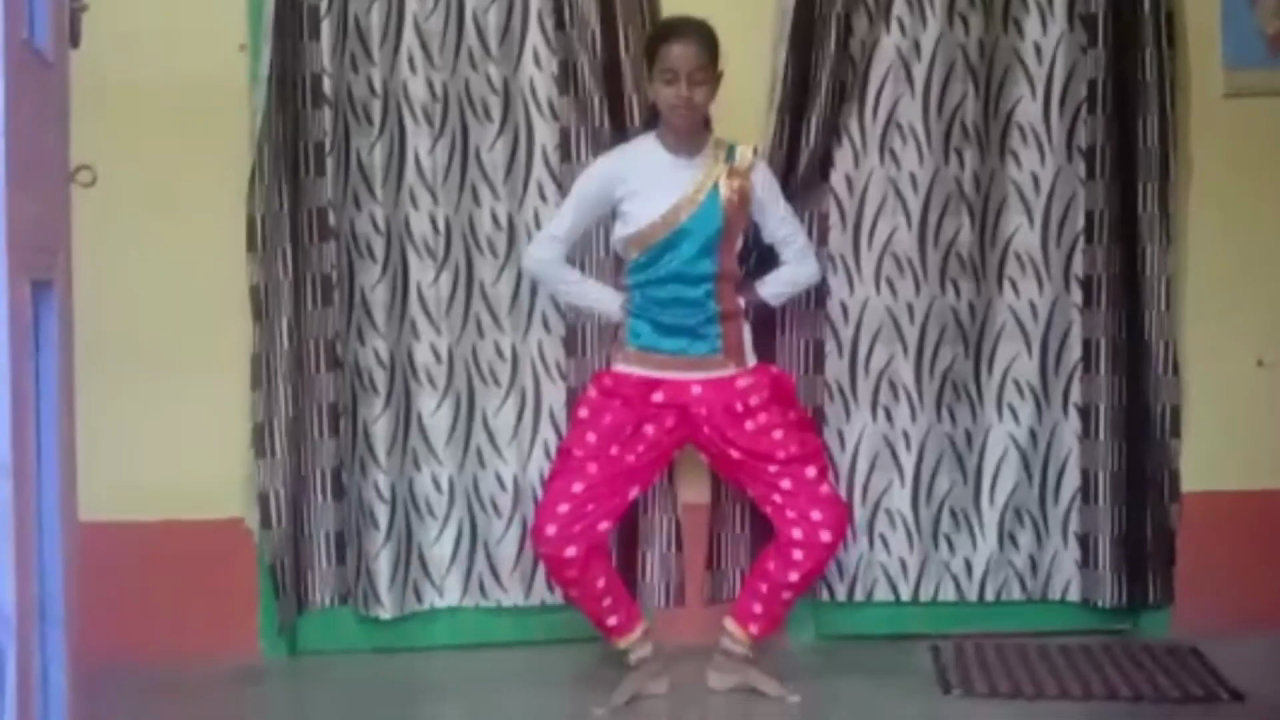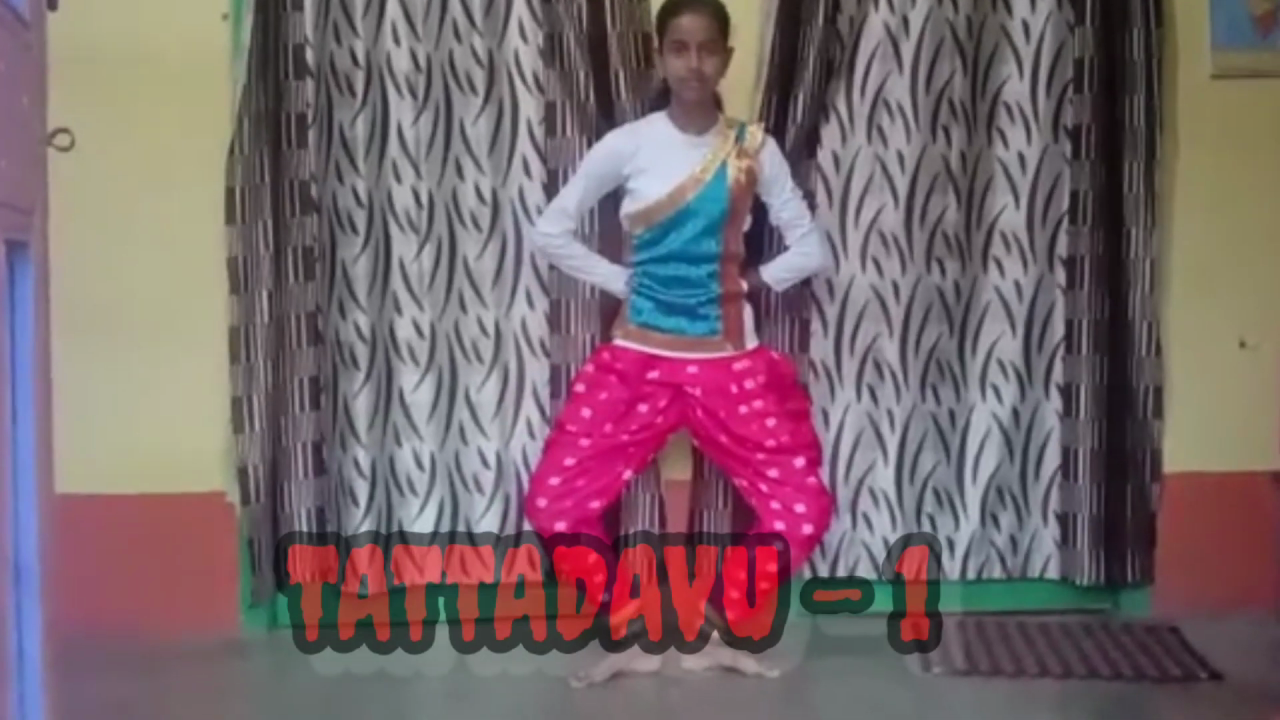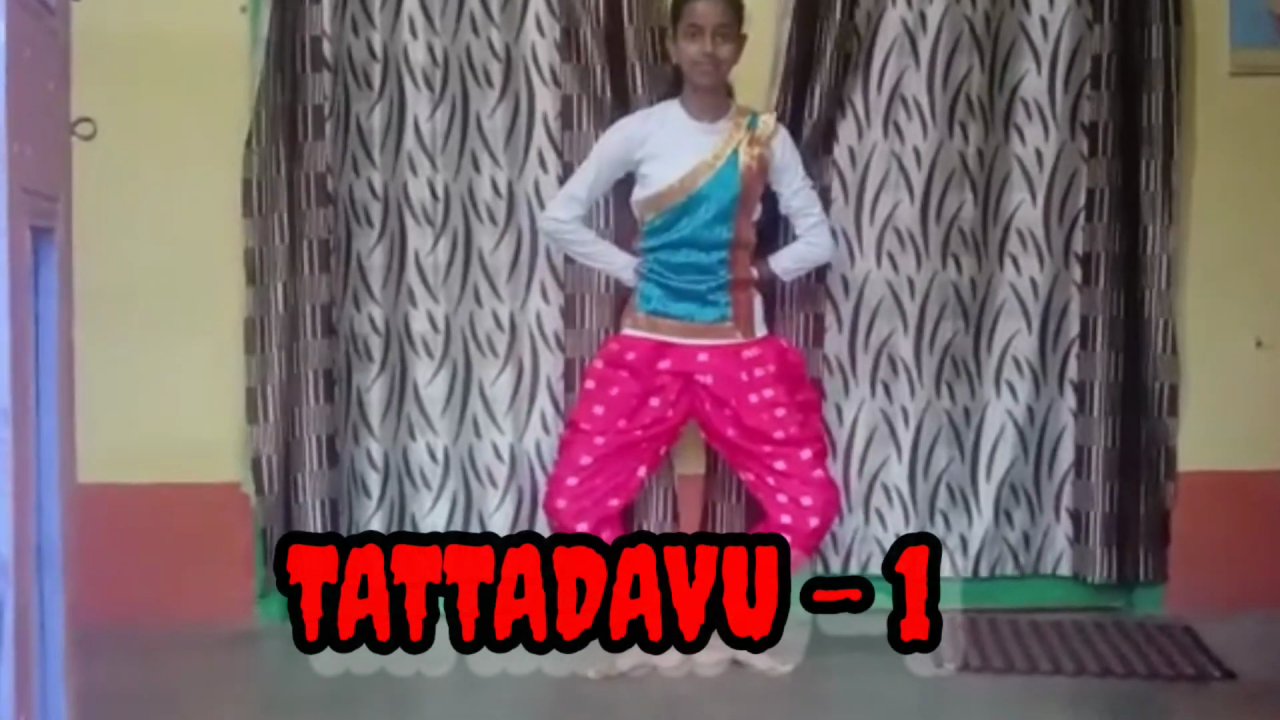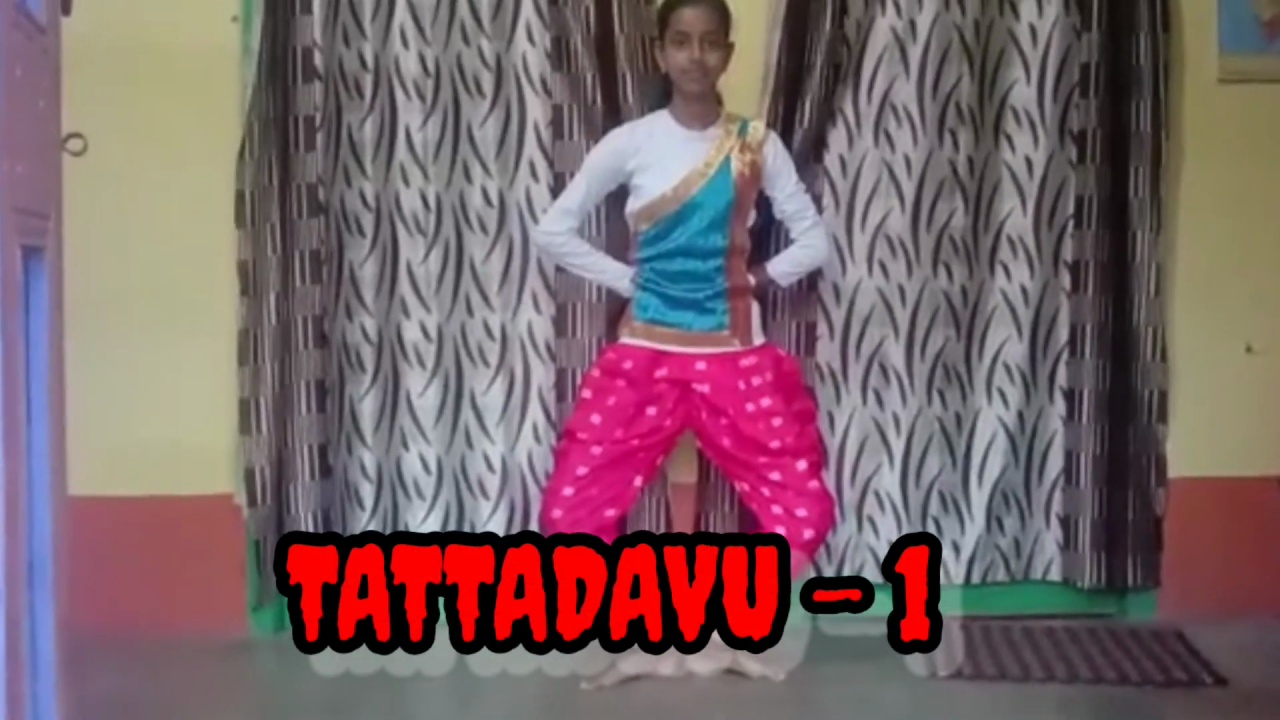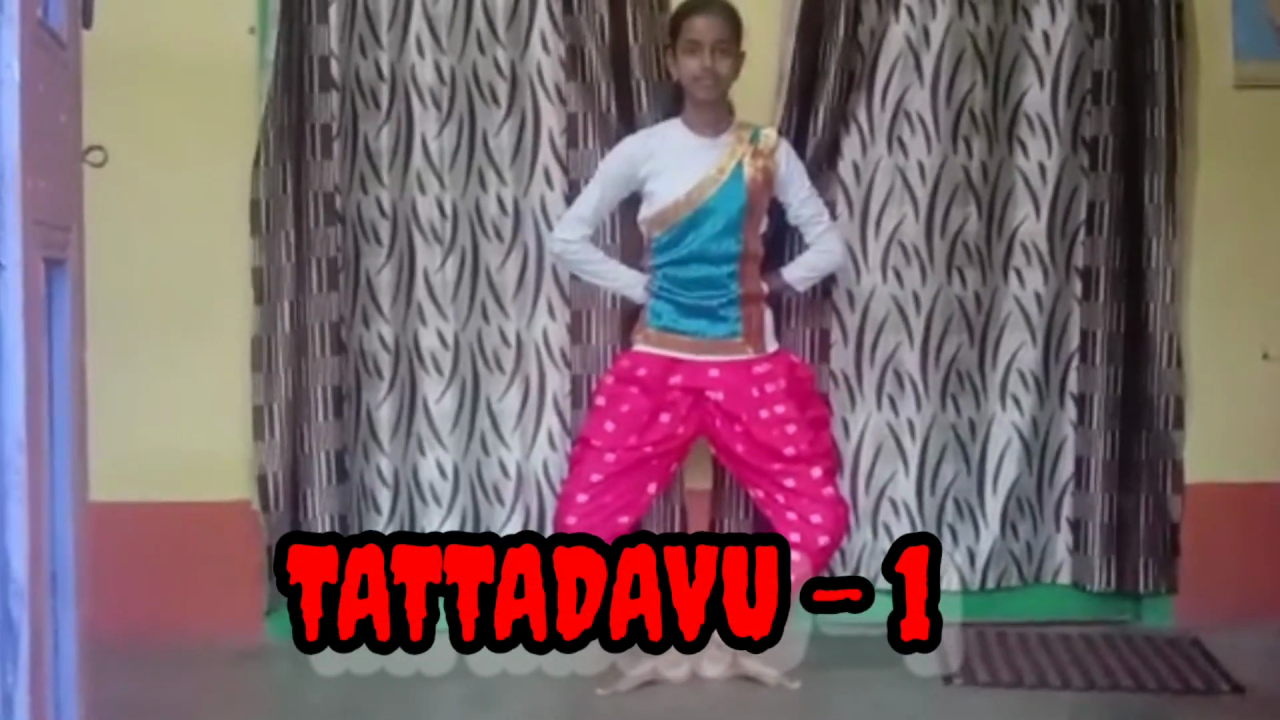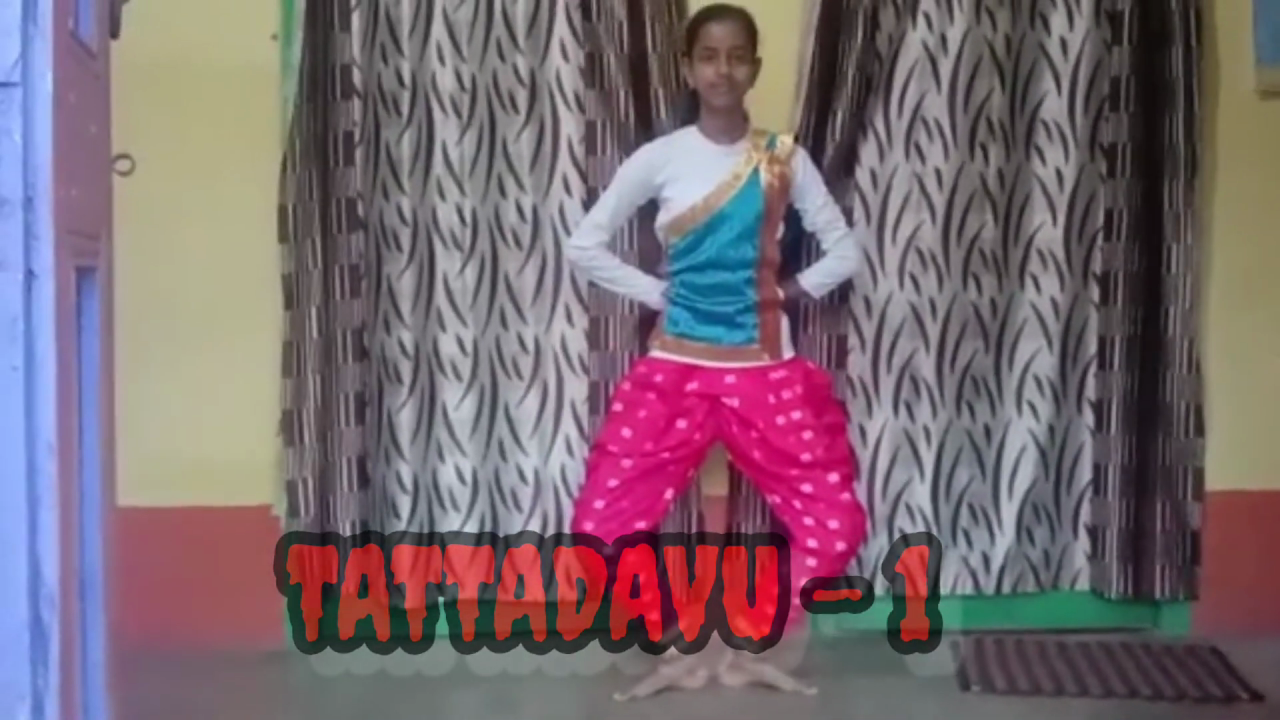
dt=0.7s
person 1, frame 1
left shoulder: (745, 169)
right shoulder: (616, 170)
left elbow: (804, 263)
right elbow: (541, 256)
left wrist: (746, 296)
right wrist: (615, 303)
left hip: (730, 379)
right hip: (639, 381)
left knee: (821, 520)
right knee: (560, 534)
left ankle: (732, 650)
right ankle: (641, 656)
person 1, frame 2
left shoulder: (754, 149)
right shoulder: (626, 145)
left elbow: (810, 250)
right elbow: (549, 232)
left wrist: (749, 279)
right wrist: (623, 281)
left hip: (729, 361)
right hip: (638, 358)
left knee: (804, 509)
right knee: (554, 505)
person 1, frame 3
left shoulder: (767, 140)
right shoulder: (638, 133)
left elbow: (818, 242)
right elbow: (558, 219)
left wrist: (760, 271)
right wrist: (633, 271)
left hip: (741, 355)
right hip: (650, 351)
left knee: (807, 505)
right knee: (575, 503)
person 1, frame 4
left shoulder: (757, 144)
right shoulder: (630, 142)
left elbow: (815, 242)
right elbow: (553, 232)
left wrist: (757, 277)
right wrist: (628, 279)
left hip: (734, 357)
right hip: (645, 356)
left knee: (806, 511)
right knee: (569, 513)
person 1, frame 5
left shoulder: (770, 153)
right shoulder: (641, 151)
left elbow: (829, 247)
right elbow: (566, 239)
left wrist: (769, 285)
right wrist: (641, 287)
left hip: (749, 366)
right hip: (658, 364)
left knee: (820, 518)
right knee: (583, 522)
person 1, frame 6
left shoulder: (786, 159)
right shoulder: (659, 158)
left elbow: (845, 251)
right elbow: (584, 246)
left wrist: (789, 290)
right wrist: (659, 293)
left hip: (766, 372)
right hip: (675, 370)
left knee: (836, 526)
right knee: (600, 525)
left ankle: (751, 645)
